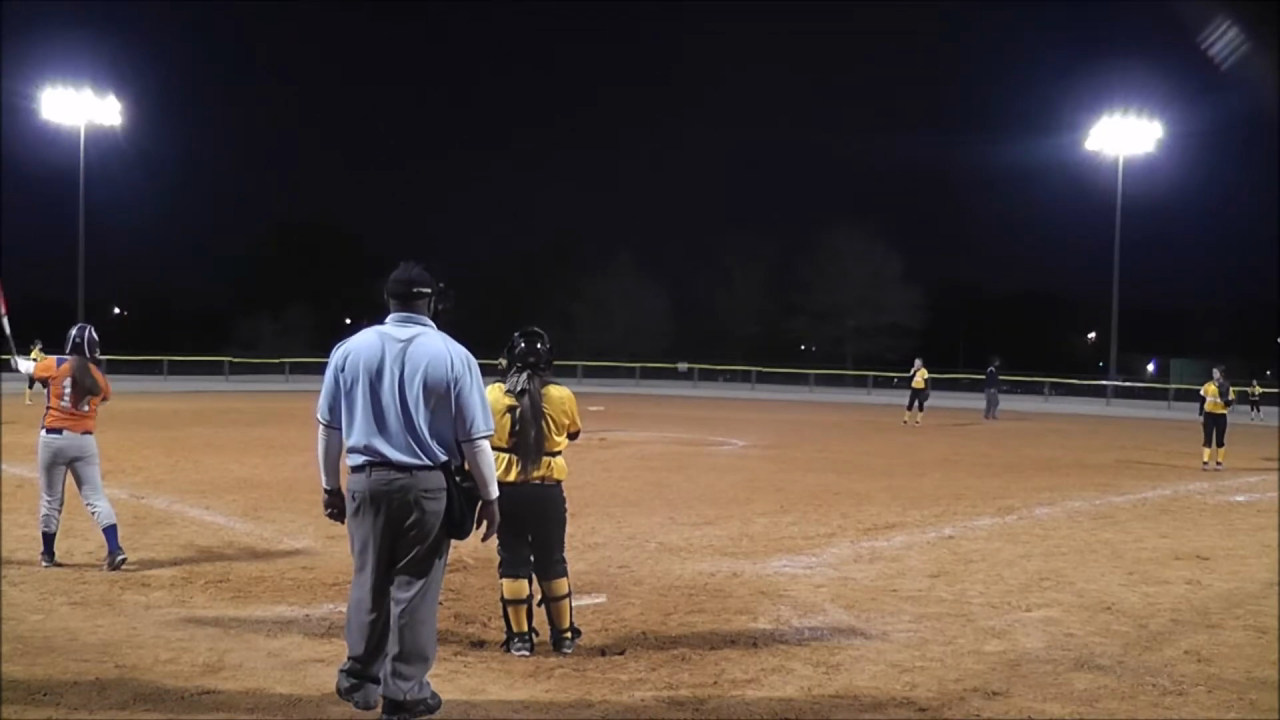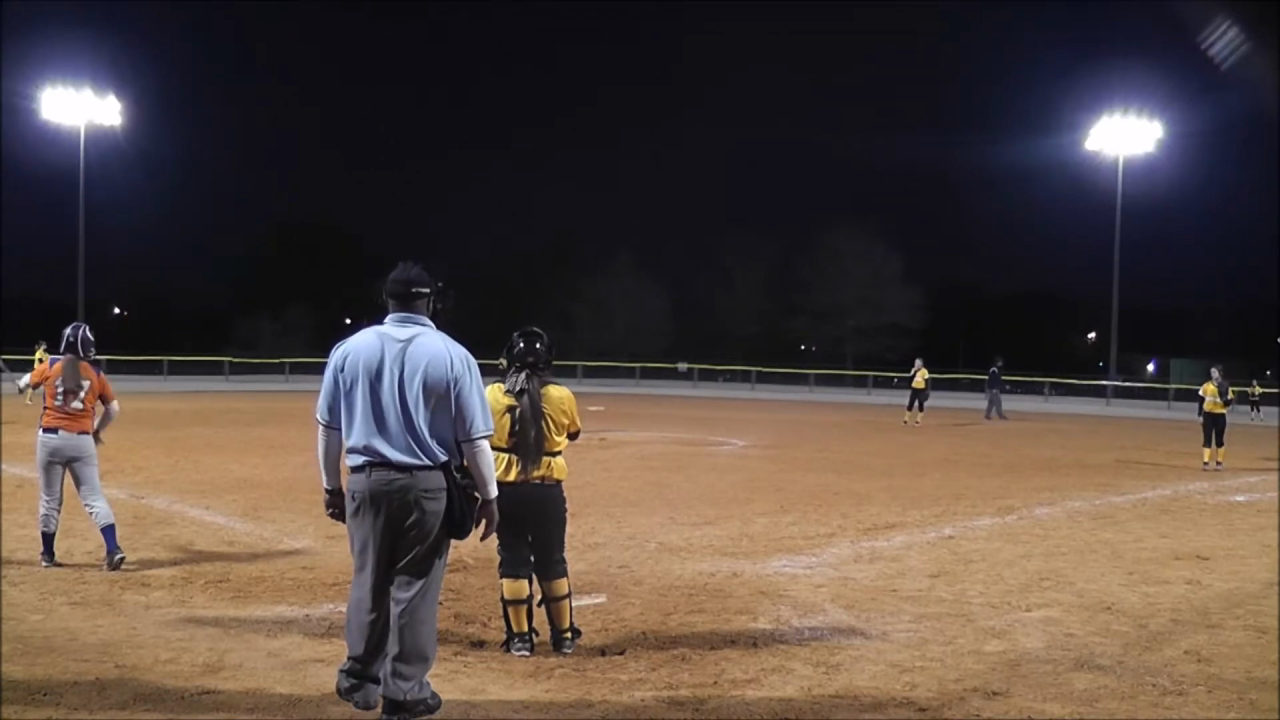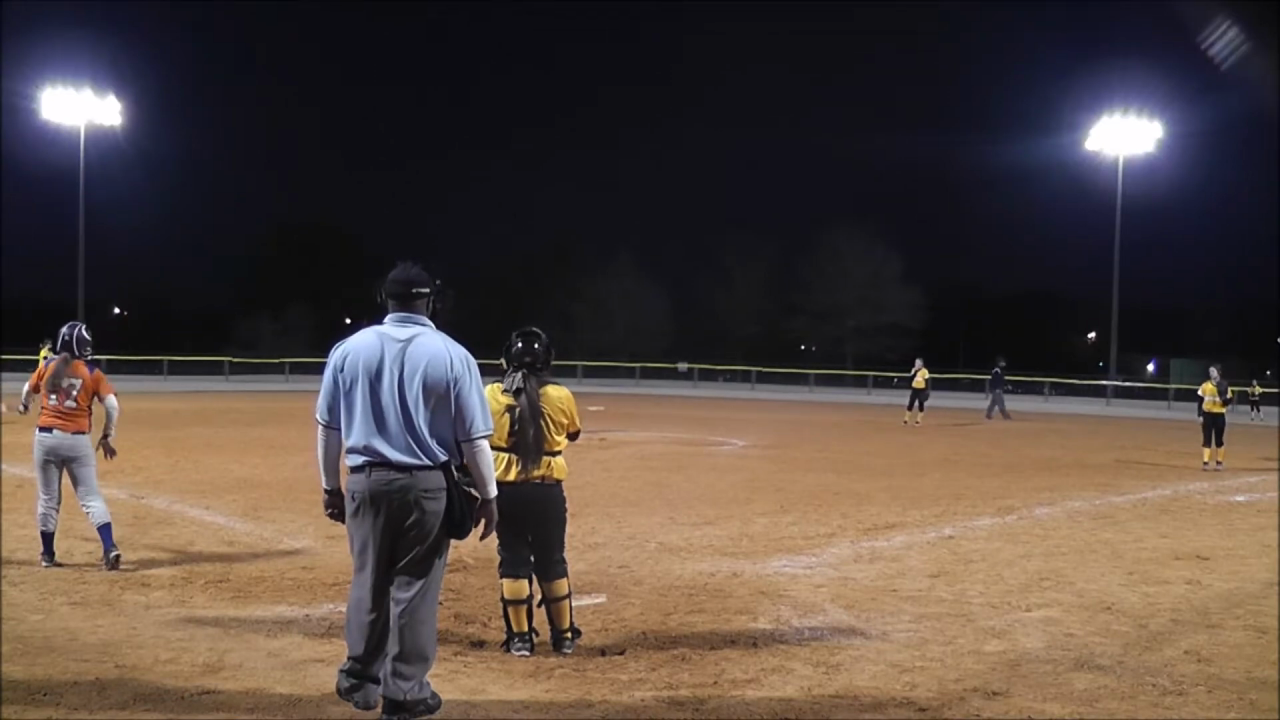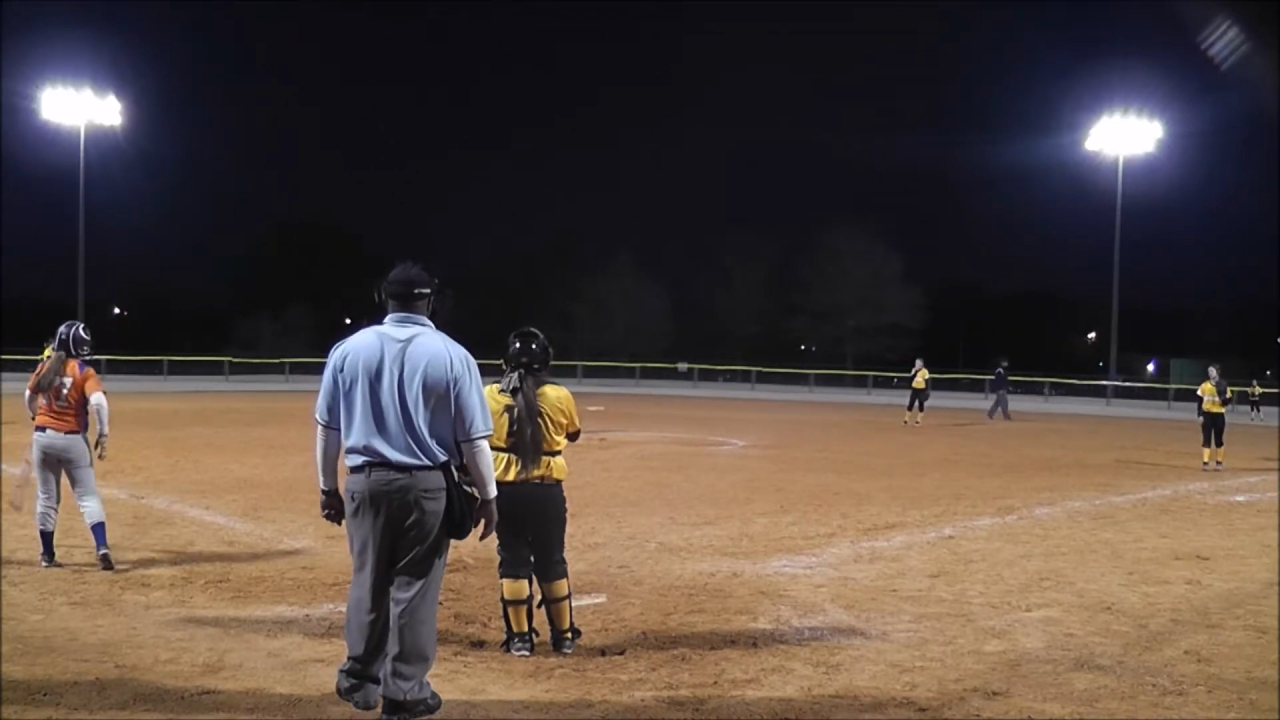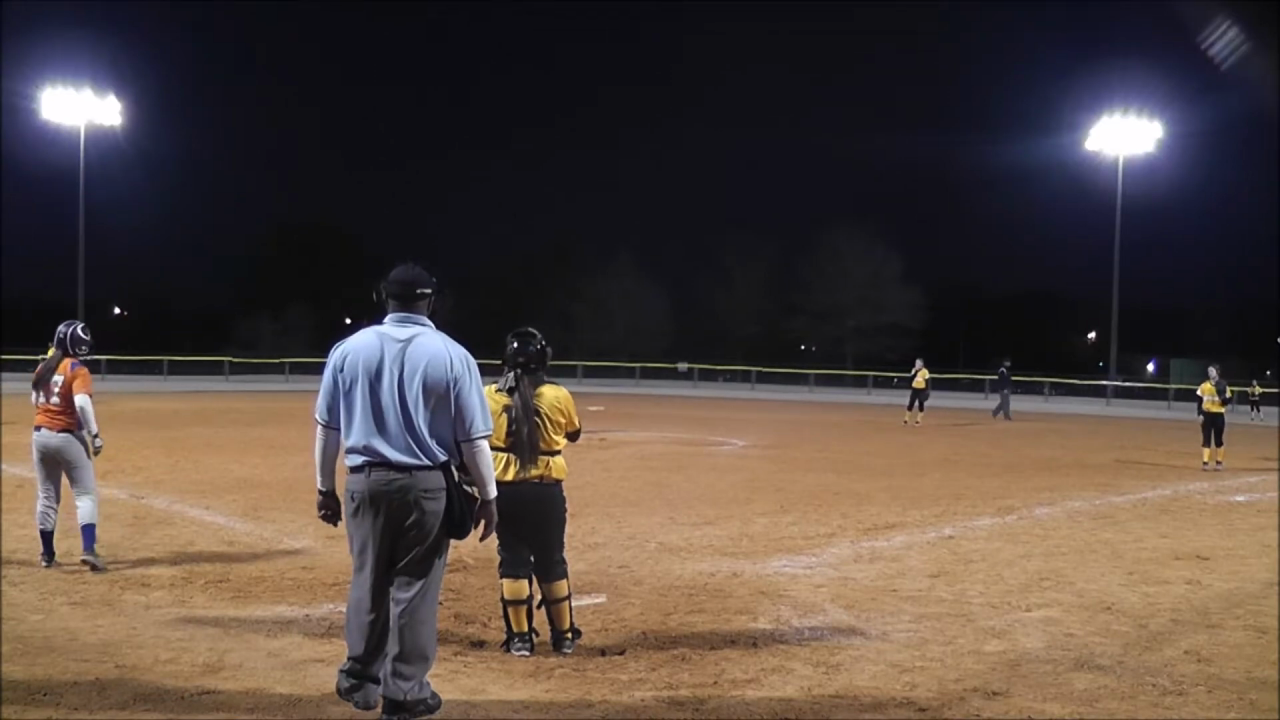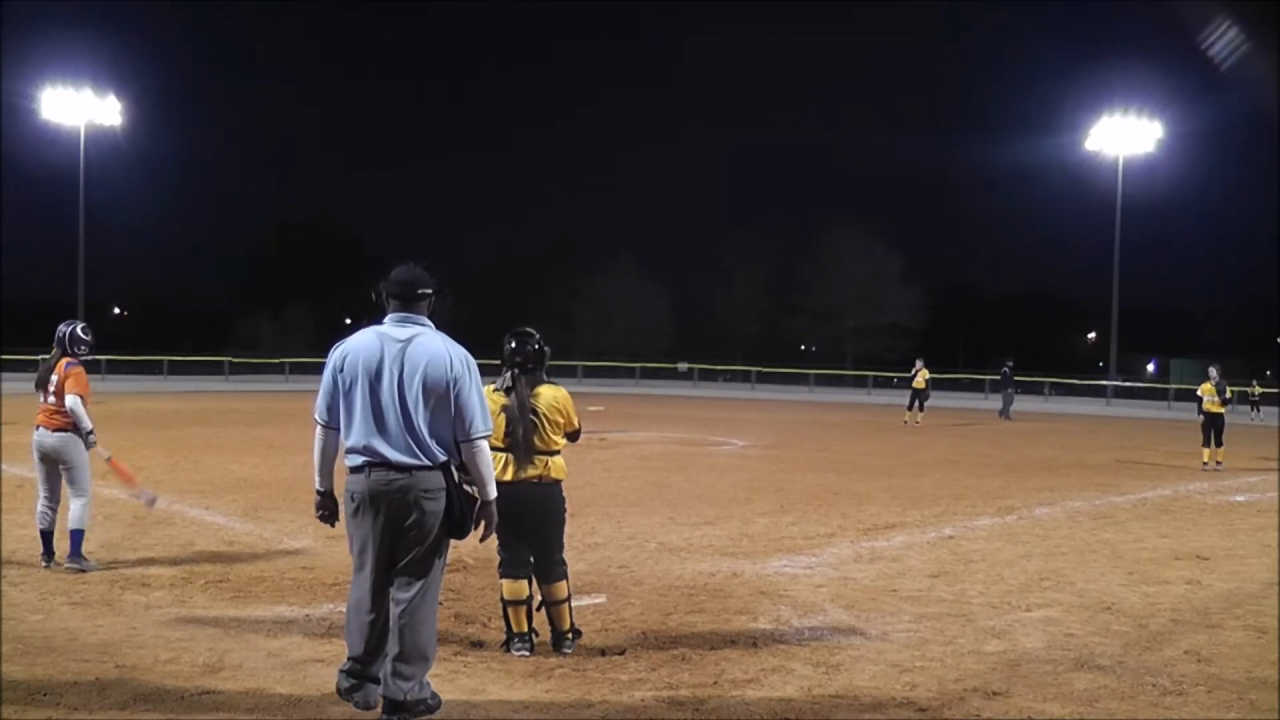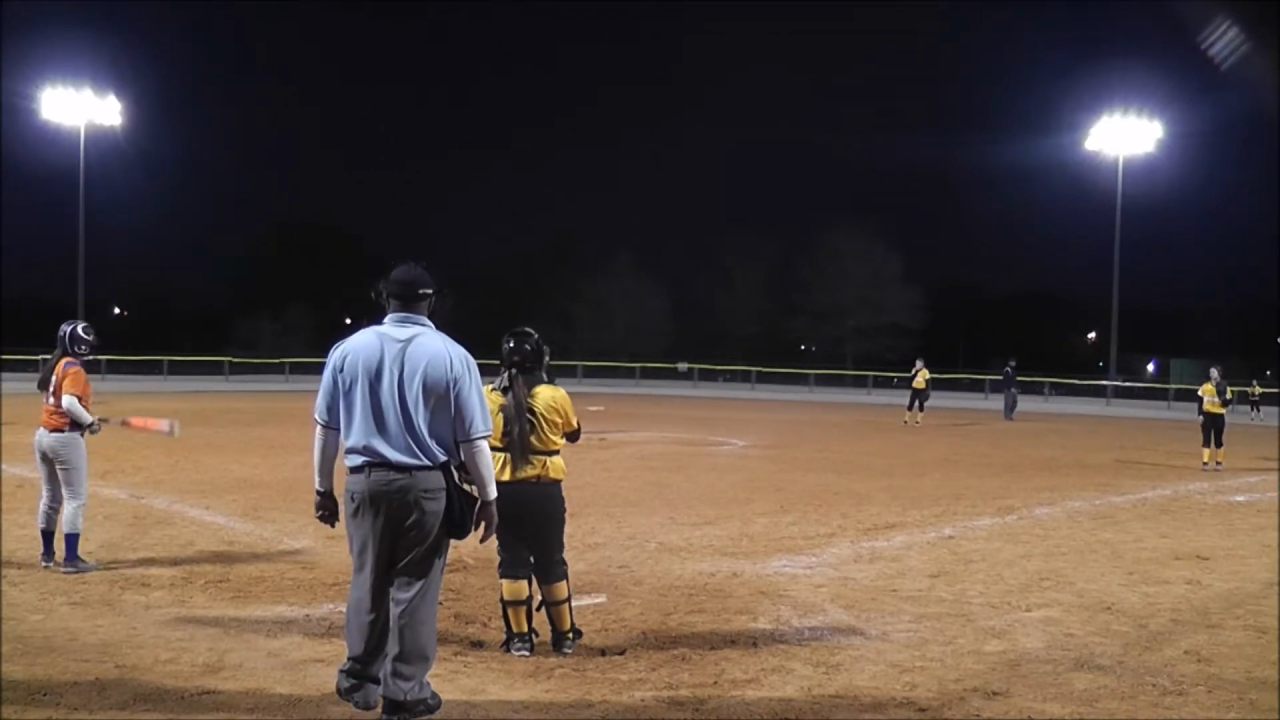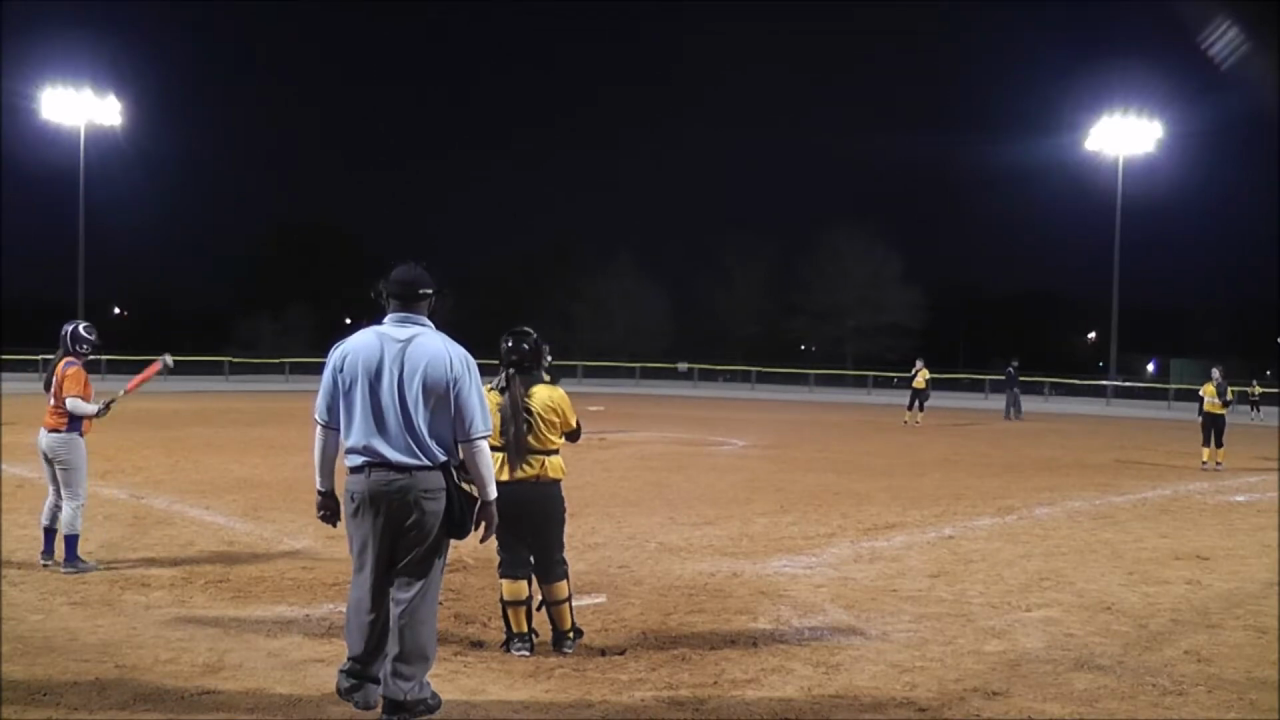
dt=0.1s
person 1, frame 1
left shoulder: (350, 349)
right shoulder: (452, 355)
left elbow: (329, 428)
right elbow: (474, 438)
left wrist: (330, 487)
right wrist: (489, 496)
left hip: (367, 481)
right hip: (427, 485)
left knee: (369, 582)
right knee: (415, 587)
left ankle: (360, 680)
person 1, frame 2
left shoulder: (349, 349)
right shoulder: (452, 355)
left elbow: (329, 428)
right elbow: (474, 438)
left wrist: (332, 487)
right wrist: (488, 496)
left hip: (367, 482)
right hip: (427, 485)
left knee: (368, 582)
right knee: (414, 587)
left ankle: (360, 681)
person 1, frame 3
left shoulder: (349, 349)
right shoulder: (452, 355)
left elbow: (328, 428)
right elbow: (474, 438)
left wrist: (331, 487)
right wrist: (488, 496)
left hip: (367, 482)
right hip: (427, 485)
left knee: (368, 582)
right knee: (415, 587)
left ankle: (360, 680)
person 1, frame 4
left shoulder: (348, 349)
right shoulder: (451, 355)
left elbow: (327, 428)
right elbow: (473, 438)
left wrist: (328, 487)
right wrist: (487, 496)
left hip: (366, 482)
right hip: (426, 485)
left knee: (368, 582)
right knee: (414, 587)
left ankle: (360, 681)
person 1, frame 5
left shoulder: (349, 349)
right shoulder: (452, 355)
left elbow: (327, 428)
right elbow: (474, 438)
left wrist: (325, 488)
right wrist: (488, 496)
left hip: (366, 482)
right hip: (426, 485)
left knee: (368, 582)
right knee: (415, 586)
left ankle: (361, 680)
person 1, frame 6
left shoulder: (349, 349)
right shoulder: (452, 355)
left elbow: (327, 427)
right elbow: (474, 438)
left wrist: (323, 488)
right wrist: (488, 496)
left hip: (366, 481)
right hip: (427, 485)
left knee: (368, 582)
right knee: (415, 586)
left ankle: (360, 681)
person 1, frame 7
left shoulder: (349, 349)
right shoulder: (452, 355)
left elbow: (327, 428)
right elbow: (474, 439)
left wrist: (323, 488)
right wrist: (488, 497)
left hip: (366, 482)
right hip: (426, 485)
left knee: (368, 583)
right knee: (415, 587)
left ankle: (360, 681)
person 1, frame 8
left shoulder: (349, 349)
right shoulder: (452, 355)
left elbow: (327, 428)
right elbow: (474, 438)
left wrist: (325, 488)
right wrist: (488, 497)
left hip: (366, 482)
right hip: (427, 485)
left knee: (368, 582)
right knee: (415, 586)
left ankle: (361, 681)
person 2, frame 1
left shoulder: (492, 395)
right shoulder: (562, 397)
right elbow: (573, 433)
left hip: (506, 490)
right hip: (547, 490)
left knee: (514, 561)
right knee: (552, 561)
left ankle: (520, 637)
right ankle: (564, 635)
person 2, frame 2
left shoulder: (493, 394)
right shoulder: (562, 396)
right elbow: (574, 433)
left hip: (506, 490)
right hip: (547, 491)
left knee: (513, 561)
right knee: (552, 561)
left ankle: (520, 637)
right ankle: (563, 635)
person 2, frame 3
left shoulder: (492, 395)
right shoulder: (561, 396)
right elbow: (574, 433)
left hip: (506, 489)
right hip: (547, 490)
left knee: (514, 561)
right knee: (552, 561)
left ankle: (520, 637)
right ankle: (563, 635)
person 2, frame 4
left shoulder: (491, 395)
right shoulder: (560, 396)
right elbow: (574, 434)
left hip: (505, 489)
right hip: (547, 490)
left knee: (513, 561)
right knee: (552, 562)
left ankle: (520, 638)
right ankle: (563, 635)
person 2, frame 5
left shoulder: (490, 395)
right shoulder: (559, 396)
right elbow: (574, 434)
left hip: (505, 489)
right hip: (546, 490)
left knee: (513, 561)
right knee: (552, 562)
left ankle: (520, 637)
right ankle: (563, 635)
person 2, frame 6
left shoulder: (489, 395)
right shoulder: (557, 396)
right elbow: (574, 434)
left hip: (504, 489)
right hip: (546, 490)
left knee: (513, 561)
right knee: (551, 562)
left ankle: (520, 638)
right ankle: (564, 635)
person 2, frame 7
left shoulder: (488, 395)
right shoulder: (555, 396)
right elbow: (574, 435)
left hip: (503, 489)
right hip: (545, 490)
left knee: (512, 562)
right knee: (551, 562)
left ankle: (520, 638)
right ankle: (564, 635)
person 2, frame 8
left shoulder: (488, 396)
right shoulder: (554, 395)
right elbow: (574, 434)
left hip: (503, 489)
right hip: (544, 489)
left knee: (512, 561)
right knee: (551, 562)
left ankle: (520, 638)
right ankle: (565, 634)
person 3, frame 1
left shoulder: (55, 365)
right shoulder: (97, 375)
left elbow: (28, 368)
left wrist: (19, 361)
left hip: (53, 439)
right hip: (84, 441)
left knee: (51, 500)
right knee: (96, 497)
left ankle: (48, 555)
right ankle: (115, 549)
person 3, frame 2
left shoulder: (51, 366)
right shoulder: (96, 375)
left elbow: (27, 383)
right elbow: (113, 408)
left wrist: (21, 385)
right wrist: (99, 430)
left hip: (50, 438)
right hip: (81, 441)
left knee: (49, 500)
right knee: (94, 497)
left ankle: (47, 555)
right ankle: (113, 549)
person 3, frame 3
left shoulder: (47, 366)
right shoulder: (92, 372)
left elbow: (28, 391)
right elbow: (112, 405)
left wrist: (24, 404)
right wrist: (108, 436)
left hip: (47, 438)
right hip: (78, 440)
left knee: (48, 499)
right knee: (91, 497)
left ankle: (47, 555)
right ankle: (110, 546)
person 3, frame 4
left shoulder: (45, 366)
right shoulder: (84, 371)
left elbow: (29, 397)
right elbow: (99, 402)
left wrist: (35, 416)
right wrist: (103, 434)
left hip: (42, 436)
right hip: (73, 439)
left knee: (47, 498)
right knee: (88, 497)
left ankle: (48, 555)
right ankle: (101, 546)
person 3, frame 5
left shoulder: (45, 365)
right shoulder: (78, 370)
left elbow: (35, 399)
right elbow: (82, 403)
right wrist: (95, 433)
left hip: (41, 436)
right hip: (69, 438)
left knee: (47, 497)
right knee: (85, 496)
left ankle: (47, 555)
right ankle: (88, 549)
person 3, frame 6
left shoulder: (50, 365)
right shoulder: (75, 369)
right elbow: (72, 404)
right wrist: (88, 430)
left hip: (41, 435)
right hip: (67, 437)
left knee: (47, 497)
right knee: (79, 497)
left ankle: (47, 554)
right ankle: (75, 555)
person 3, frame 7
left shoulder: (54, 365)
right shoulder: (74, 369)
right elbow: (69, 403)
left wrist: (82, 419)
right wrist: (90, 421)
left hip: (44, 435)
right hip: (66, 438)
left knee: (50, 497)
right knee: (75, 499)
left ankle: (48, 554)
right ankle: (71, 559)
person 3, frame 8
left shoulder: (61, 365)
right shoulder: (74, 368)
right elbow: (73, 405)
left wrist: (94, 407)
right wrist: (98, 409)
left hip: (48, 436)
right hip: (66, 439)
left knee: (57, 496)
right knee: (74, 499)
left ankle: (48, 551)
right ankle: (71, 559)
